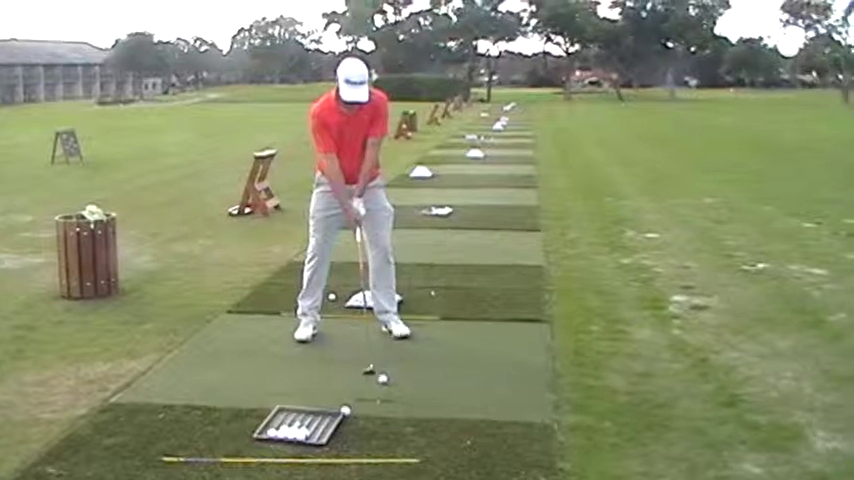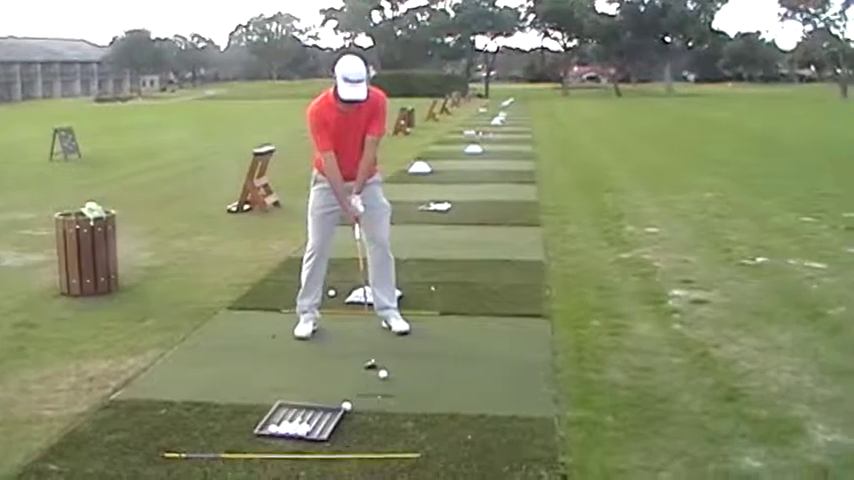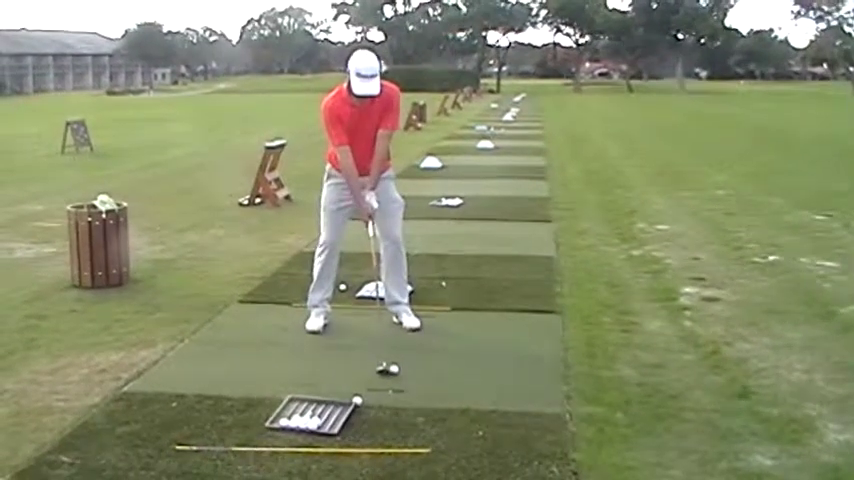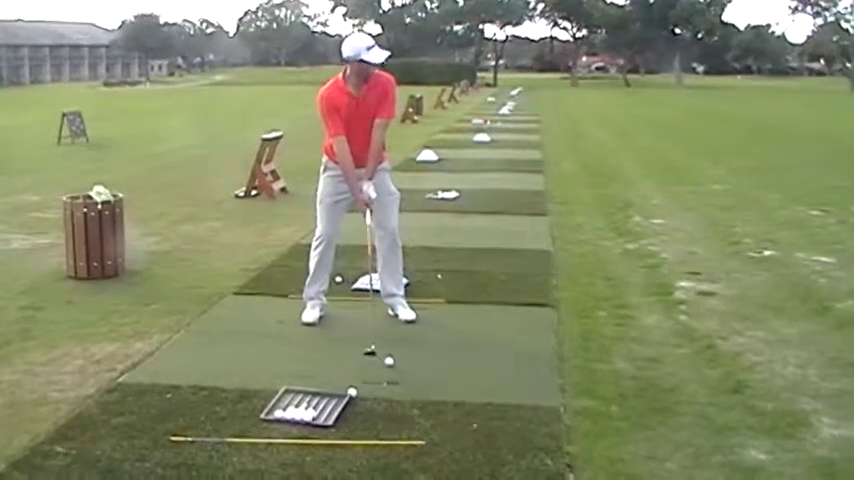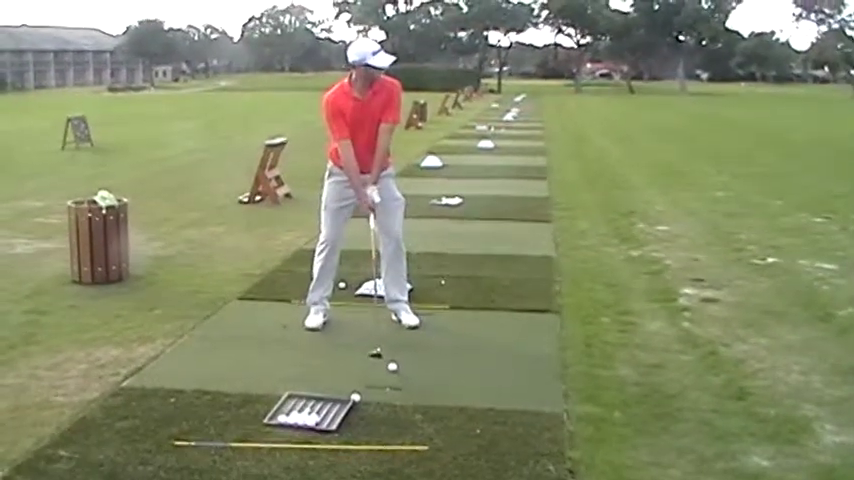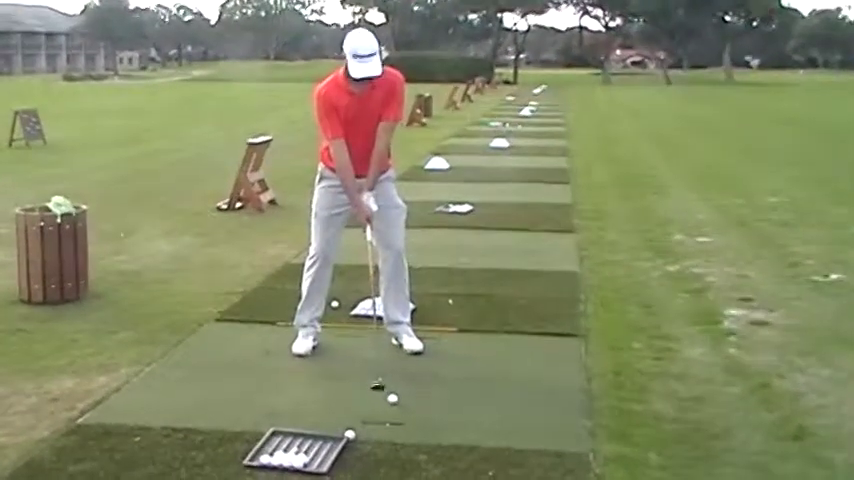
dt=0.7s
person 1, frame 1
left shoulder: (379, 103)
right shoulder: (320, 112)
left elbow: (372, 151)
right elbow: (330, 161)
left wrist: (359, 195)
right wrist: (346, 205)
left hip: (369, 184)
right hip: (330, 185)
left knee: (382, 249)
right knee: (318, 251)
left ankle: (388, 315)
right ankle: (308, 317)
person 1, frame 2
left shoulder: (377, 100)
right shoulder: (317, 110)
left elbow: (370, 149)
right elbow: (328, 159)
left wrist: (357, 193)
right wrist: (345, 204)
left hip: (366, 181)
right hip: (327, 182)
left knee: (380, 244)
right knee: (317, 248)
left ankle: (388, 311)
right ankle: (307, 314)
person 1, frame 3
left shoulder: (391, 95)
right shoulder: (332, 104)
left elbow: (382, 144)
right elbow: (343, 154)
left wrist: (371, 189)
right wrist: (359, 199)
left hip: (379, 176)
right hip: (341, 177)
left knee: (393, 240)
right knee: (329, 242)
left ankle: (399, 306)
right ankle: (318, 308)
person 1, frame 4
left shoulder: (385, 84)
right shoulder: (328, 95)
left elbow: (378, 133)
right elbow: (340, 144)
left wrist: (368, 178)
right wrist: (356, 190)
left hip: (375, 167)
right hip: (337, 169)
left knee: (389, 232)
right knee: (325, 234)
left ankle: (395, 299)
right ankle: (314, 300)
person 1, frame 5
left shoulder: (391, 89)
right shoulder: (334, 99)
left elbow: (384, 138)
right elbow: (345, 149)
left wrist: (372, 183)
right wrist: (360, 192)
left hip: (380, 173)
right hip: (342, 174)
left knee: (393, 238)
right knee: (329, 239)
left ankle: (399, 304)
right ankle: (318, 306)
person 1, frame 6
left shoulder: (393, 82)
right shoulder: (326, 92)
left elbow: (383, 139)
right elbow: (338, 150)
left wrist: (369, 189)
right wrist: (356, 200)
left hip: (379, 177)
right hip: (334, 178)
left knee: (394, 250)
right knee: (320, 253)
left ankle: (400, 326)
right ankle: (307, 328)
